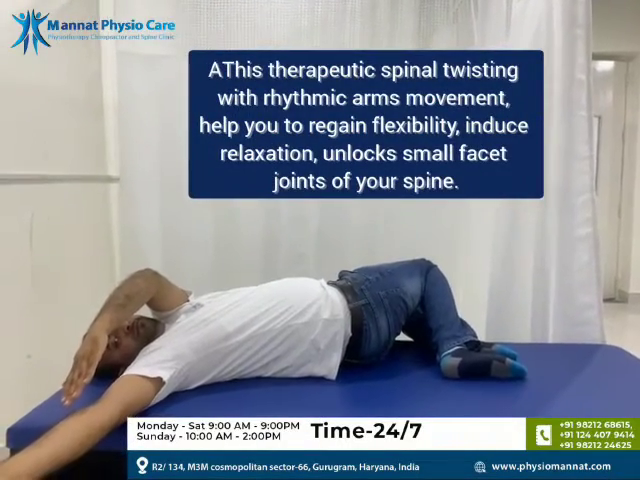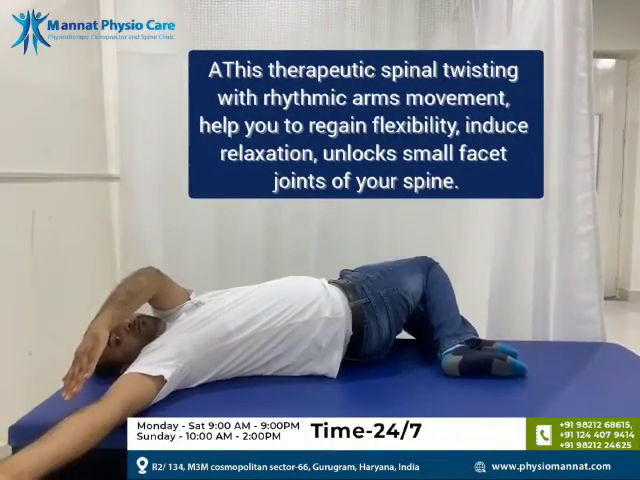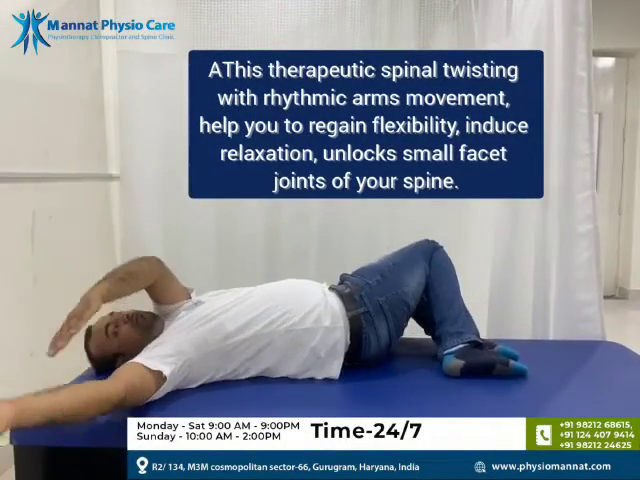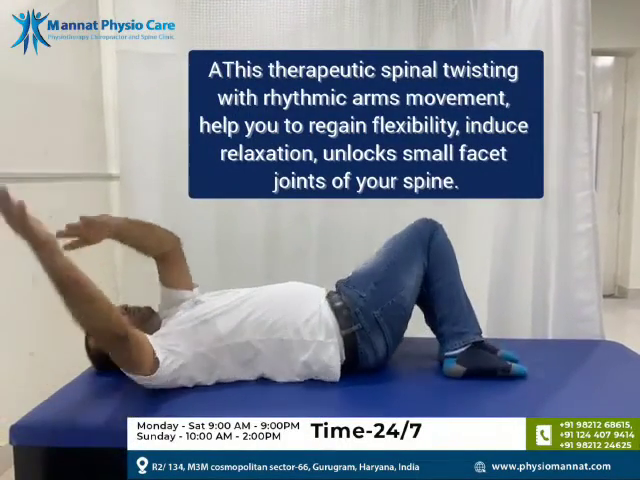
dt=0.3s
person 1, frame 1
left shoulder: (176, 317)
right shoulder: (157, 365)
left elbow: (147, 277)
right elbow: (105, 413)
left wrist: (100, 322)
left hip: (338, 302)
right knee: (425, 271)
left ankle: (455, 348)
right ankle: (458, 348)
person 1, frame 2
left shoulder: (177, 315)
right shoulder: (161, 361)
left elbow: (149, 276)
right elbow: (107, 411)
left wrist: (102, 317)
left hip: (338, 300)
right knee: (426, 268)
left ankle: (457, 346)
right ankle: (459, 346)
person 1, frame 3
left shoulder: (176, 316)
right shoulder: (161, 359)
left elbow: (151, 267)
right elbow: (110, 393)
left wrist: (98, 292)
left hip: (334, 305)
right hip: (350, 322)
left knee: (422, 257)
right knee: (428, 253)
left ankle: (460, 349)
right ankle: (462, 349)
person 1, frame 4
left shoulder: (176, 312)
right shoulder: (159, 362)
left elbow: (168, 244)
right elbow: (113, 336)
left wrist: (108, 226)
left hip: (335, 309)
right hip: (349, 333)
left knee: (421, 244)
right knee: (426, 233)
left ankle: (462, 347)
right ankle: (463, 348)
